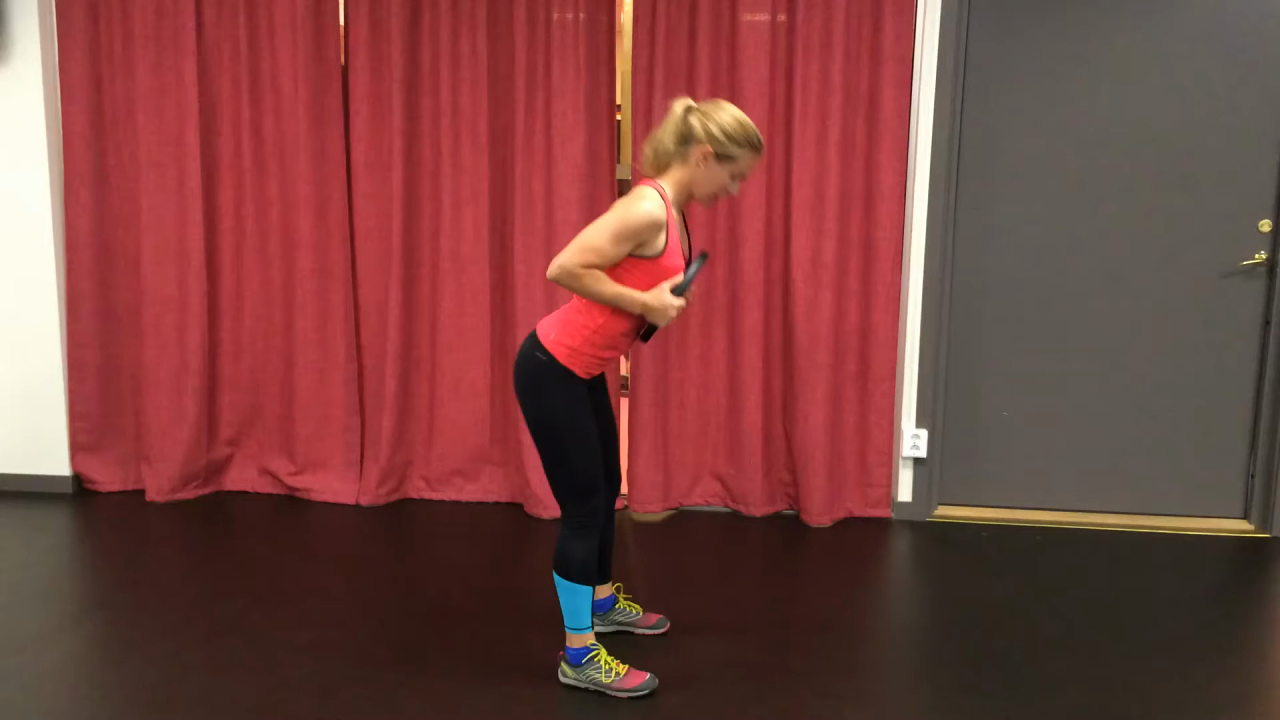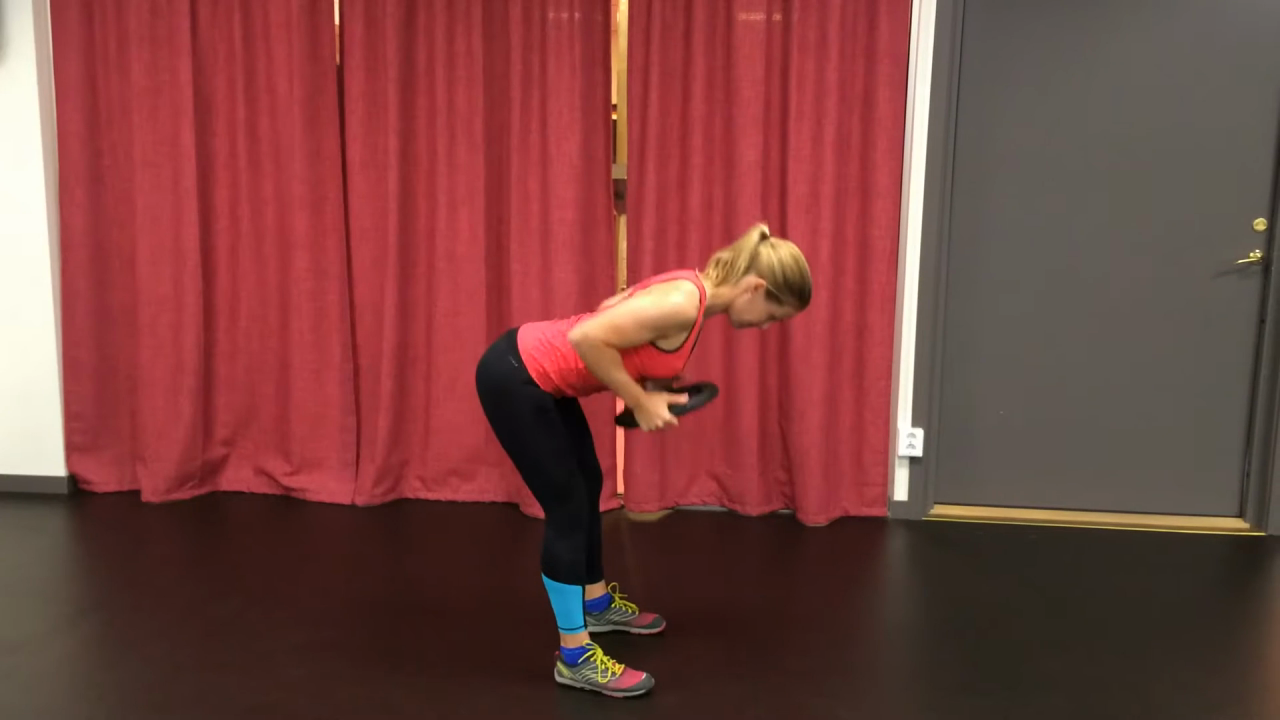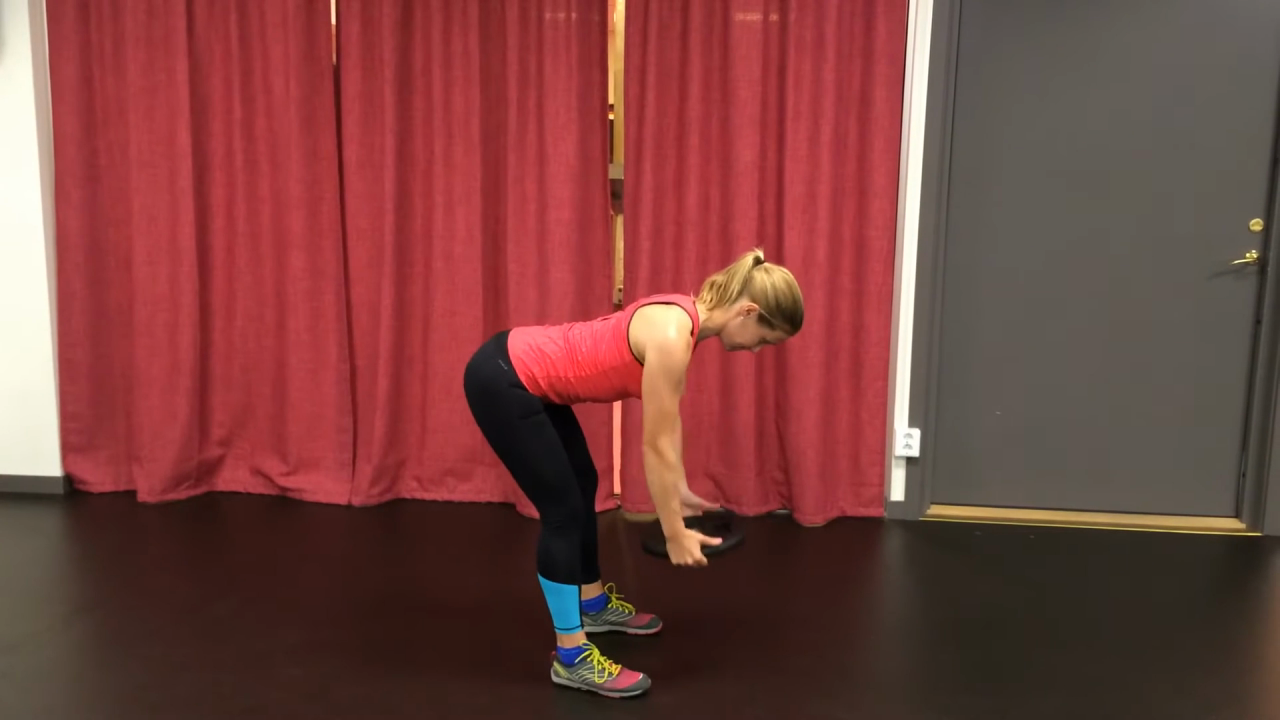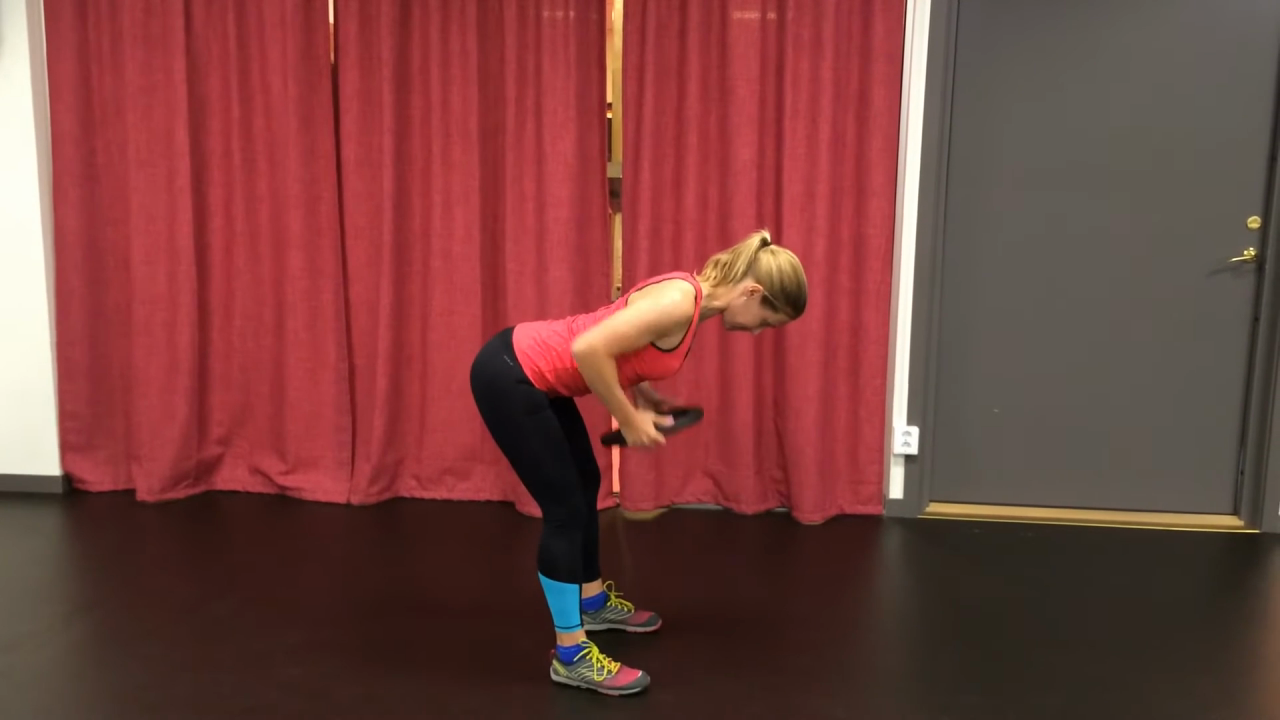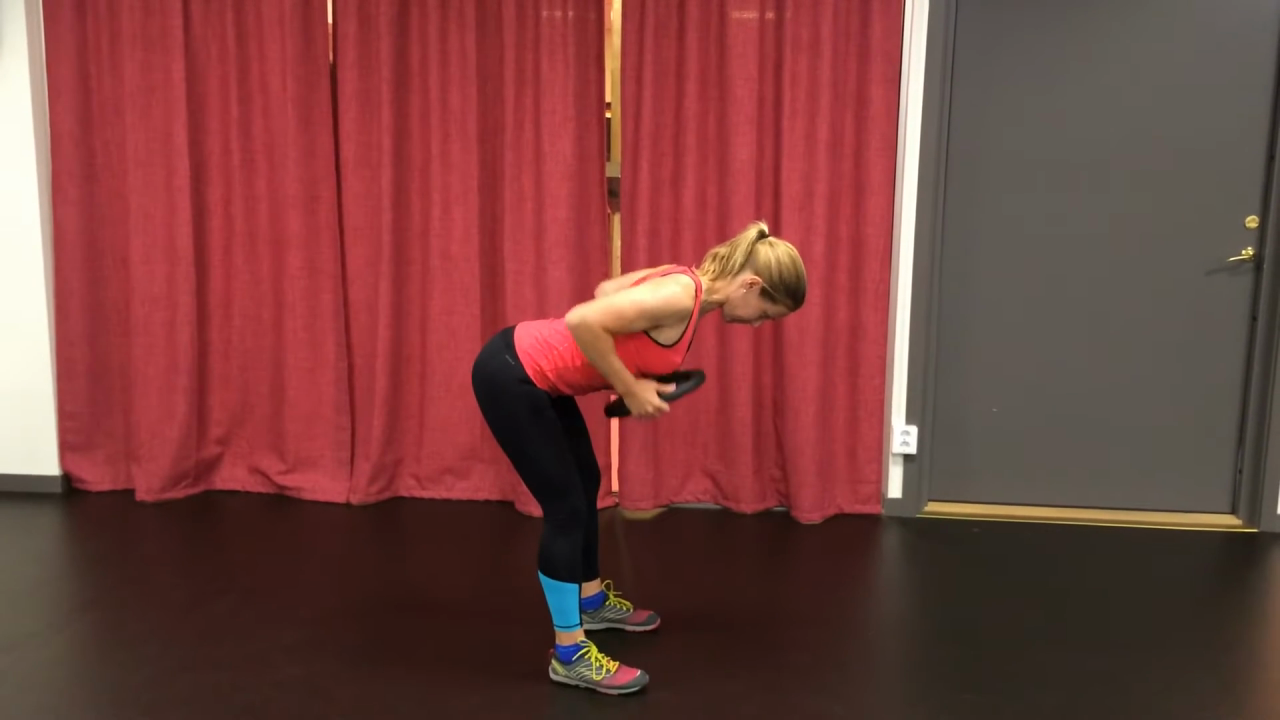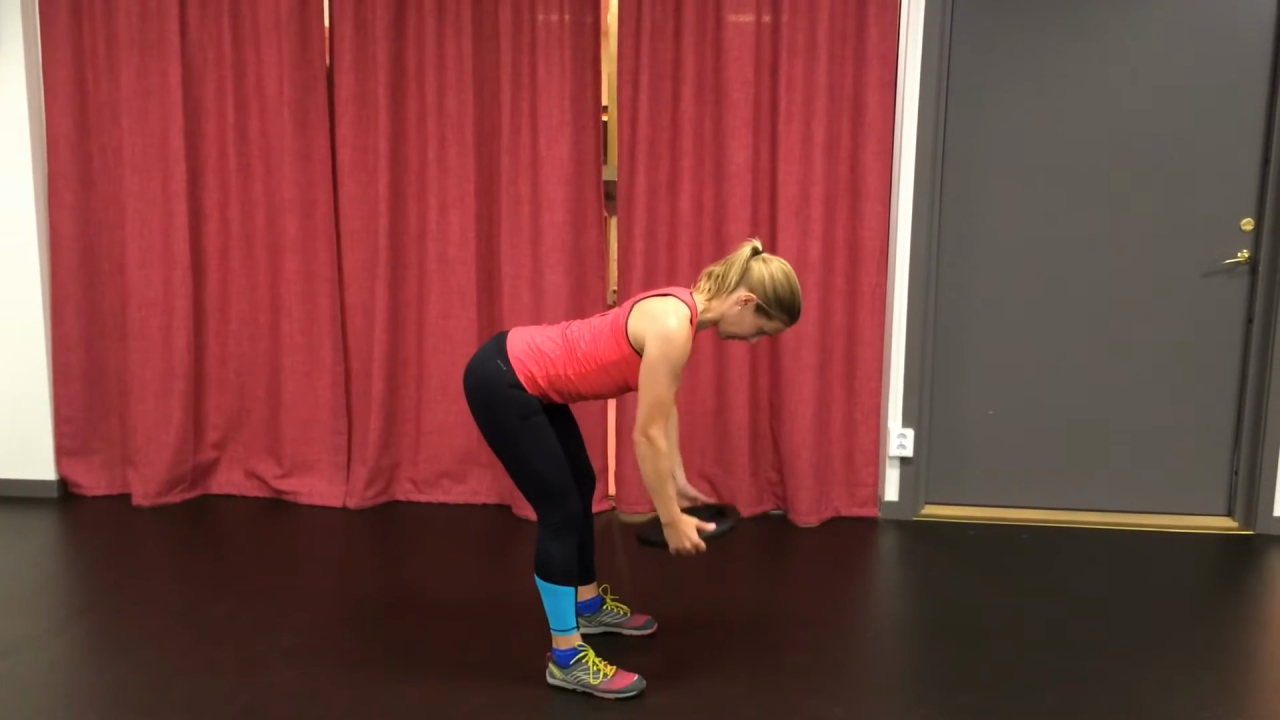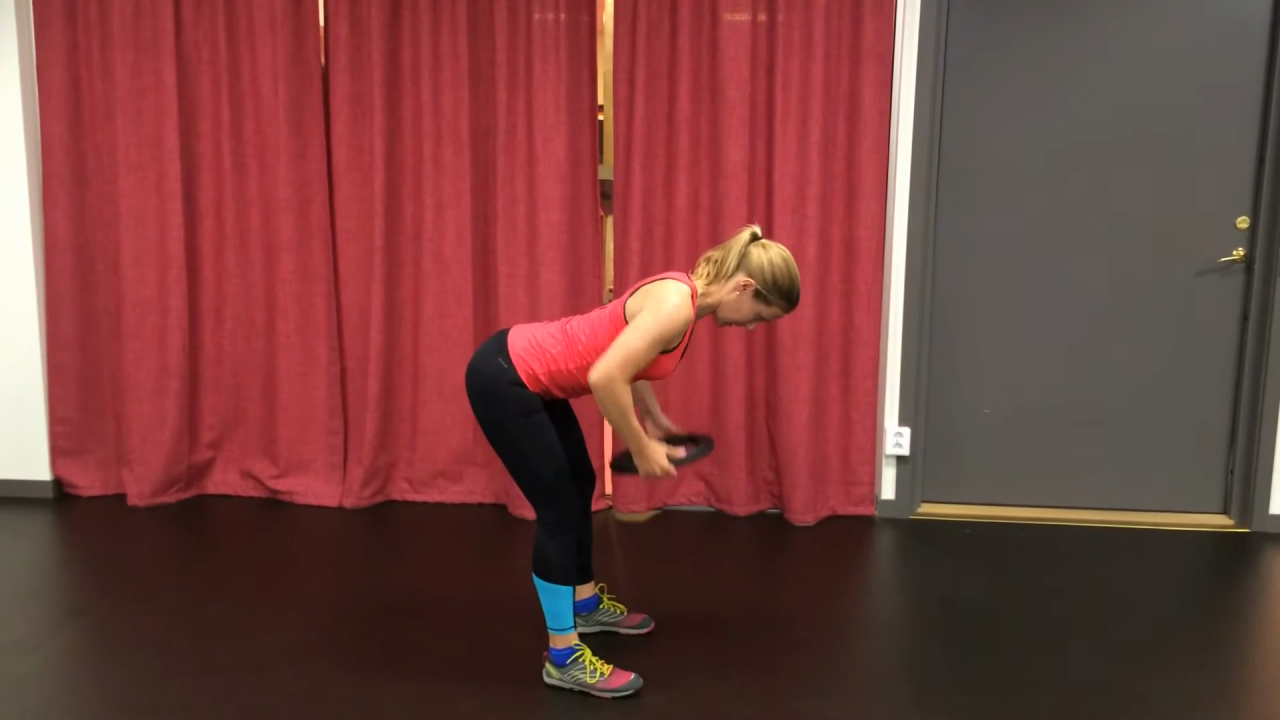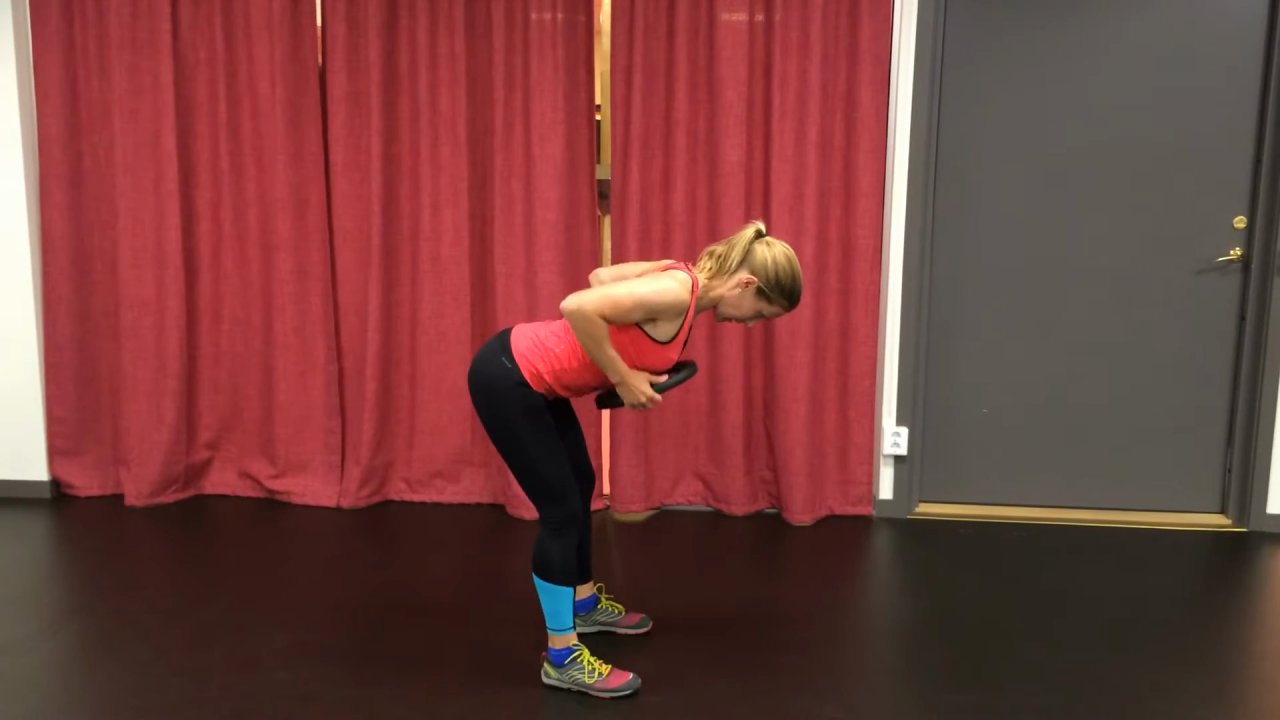
dt=0.4s
person 1, frame 1
left shoulder: (665, 202)
right shoulder: (649, 209)
right elbow: (564, 267)
left wrist: (652, 299)
right wrist: (643, 304)
left hip: (579, 369)
right hip: (555, 370)
left knee: (604, 489)
right knee: (584, 504)
left ankle: (602, 603)
right ankle: (578, 655)
person 1, frame 2
left shoulder: (692, 291)
right shoulder: (682, 305)
right elbow: (586, 337)
left wrist: (651, 393)
right wrist: (644, 404)
left hip: (535, 370)
right hip: (514, 377)
left knee: (586, 485)
right knee: (567, 507)
left ankle: (597, 603)
right ankle: (575, 657)
person 1, frame 3
left shoulder: (686, 317)
right shoulder: (672, 336)
left elbow: (663, 427)
right elbow: (657, 445)
left wrist: (679, 494)
right wrist: (675, 533)
left hip: (525, 370)
right hip: (501, 379)
left knee: (582, 485)
right knee: (562, 508)
left ankle: (593, 604)
right ankle: (571, 657)
person 1, frame 4
left shoulder: (686, 292)
right shoulder: (679, 304)
right elbow: (587, 349)
left wrist: (642, 395)
right wrist: (629, 418)
left hip: (533, 370)
right hip: (509, 377)
left knee: (585, 484)
right knee: (565, 507)
left ankle: (594, 601)
right ankle: (570, 655)
person 1, frame 5
left shoulder: (686, 284)
right shoulder: (678, 296)
left elbow: (604, 293)
right elbow: (581, 321)
left wrist: (642, 371)
right wrist: (630, 388)
left hip: (534, 369)
right hip: (511, 375)
left knee: (585, 483)
right knee: (566, 506)
left ankle: (592, 601)
right ankle: (569, 654)
person 1, frame 6
left shoulder: (685, 310)
right shoulder: (673, 327)
left elbow: (663, 415)
right elbow: (650, 435)
left wrist: (677, 483)
right wrist: (671, 519)
left hip: (526, 372)
right hip: (501, 380)
left knee: (579, 487)
right knee: (560, 511)
left ankle: (589, 606)
right ankle: (567, 659)
person 1, frame 7
left shoulder: (682, 293)
right shoulder: (677, 307)
right elbow: (603, 379)
left wrist: (653, 419)
right wrist: (643, 449)
left hip: (528, 371)
right hip: (503, 378)
left knee: (579, 486)
right knee: (559, 509)
left ankle: (587, 605)
right ankle: (563, 657)
person 1, frame 8
left shoulder: (682, 280)
right shoulder: (676, 292)
left elbow: (599, 277)
right elbow: (577, 307)
left wrist: (633, 365)
right wrist: (624, 378)
left hip: (529, 370)
right hip: (507, 378)
left knee: (579, 486)
right knee: (561, 508)
left ankle: (584, 605)
right ankle: (562, 658)
